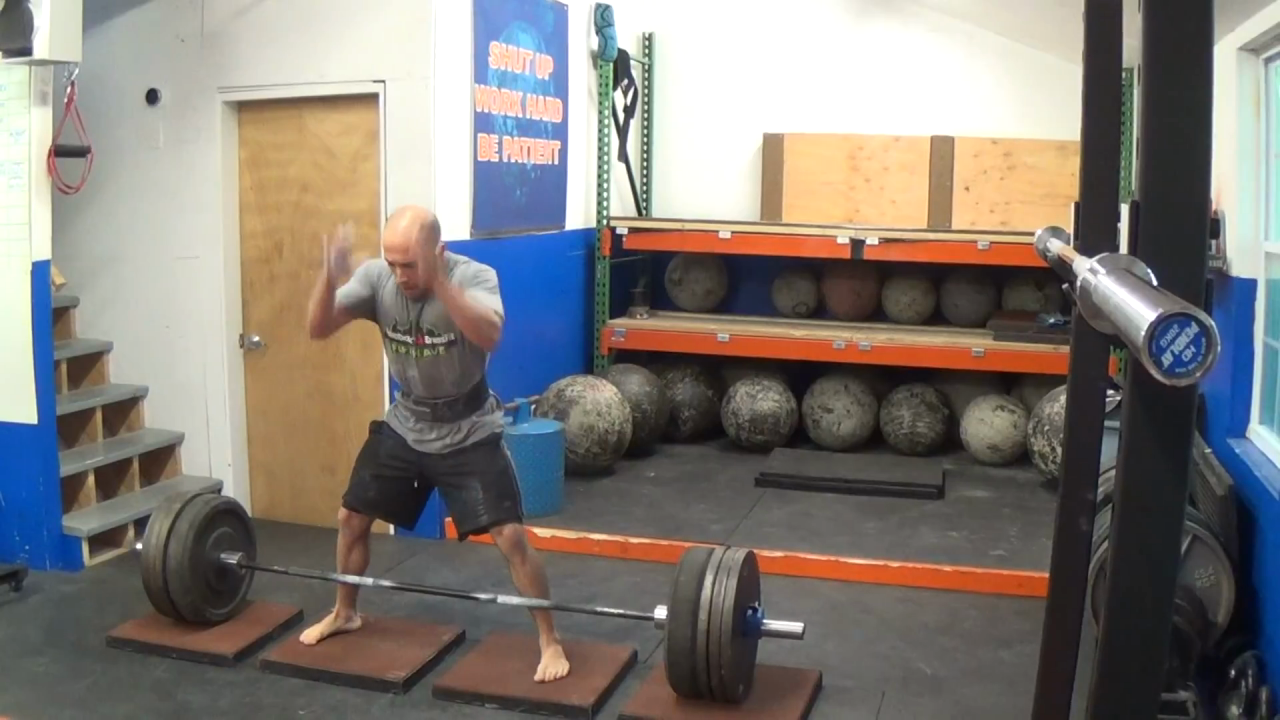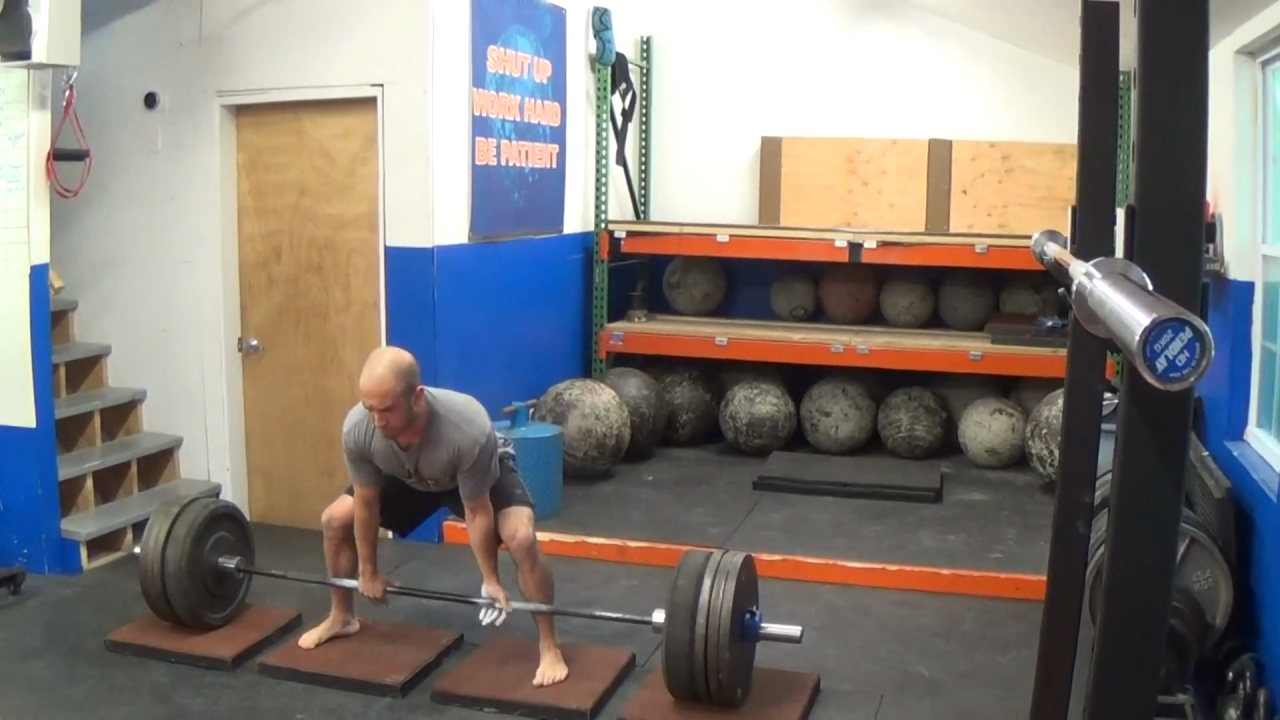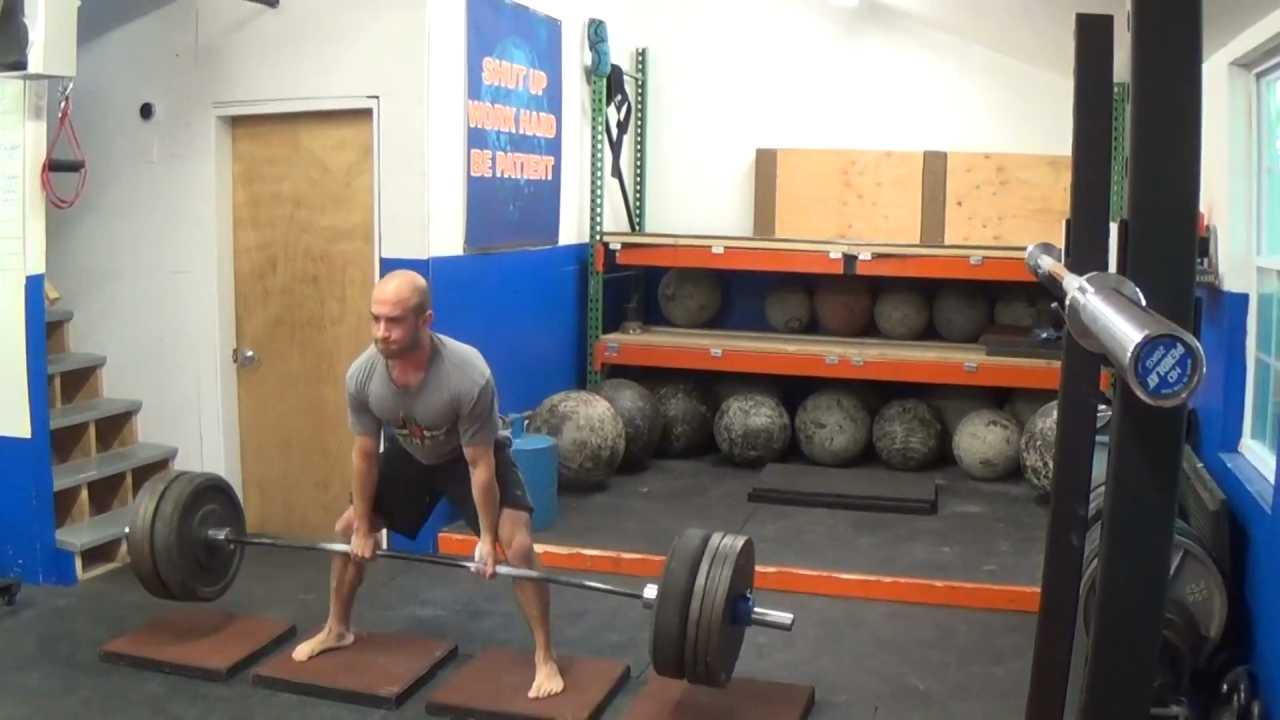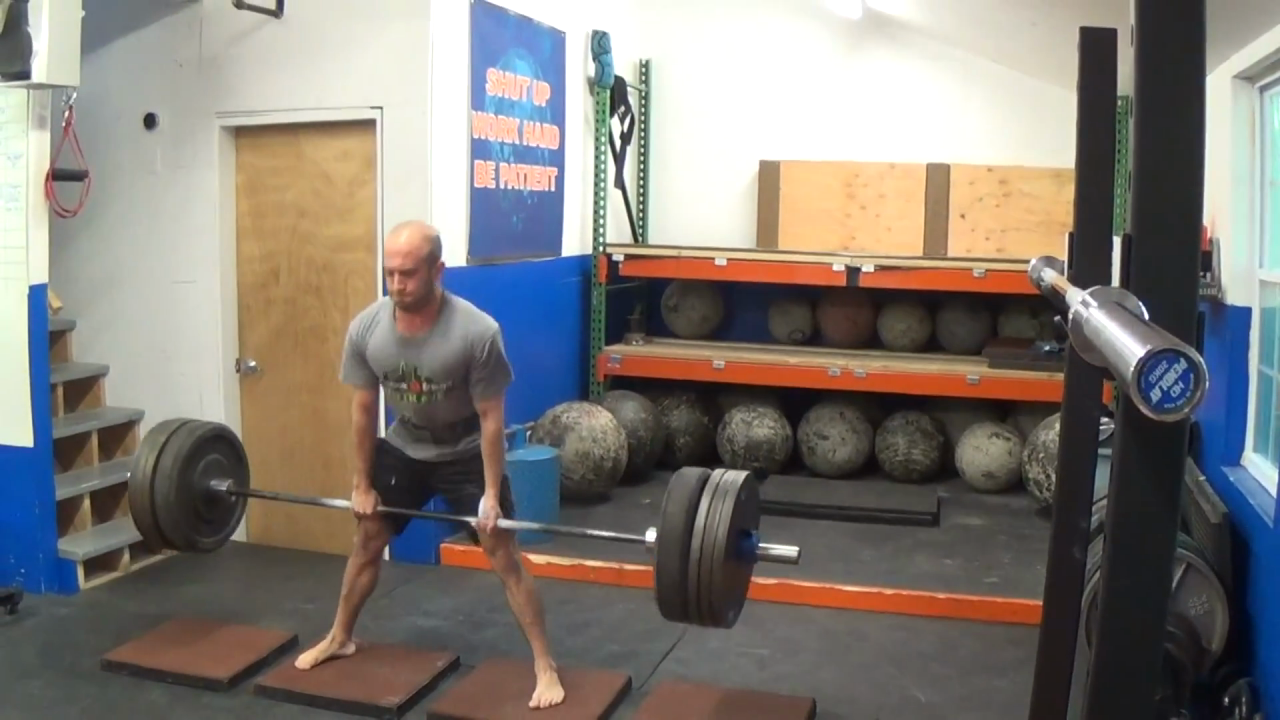
dt=0.5s
person 1, frame 1
left shoulder: (474, 279)
right shoulder: (374, 278)
left elbow: (487, 334)
right elbow: (319, 327)
left wrist: (437, 280)
right wrist: (329, 275)
left hip: (470, 435)
right hip: (403, 428)
left knee: (509, 537)
right knee: (351, 519)
left ankle: (549, 642)
right ankle: (344, 614)
person 1, frame 2
left shoulder: (469, 429)
right shoulder: (357, 430)
left elbow: (477, 511)
right elbow: (366, 503)
left wrist: (490, 581)
right wrist: (368, 570)
left hip: (482, 474)
left knee: (521, 538)
right knee: (335, 521)
left ankle: (549, 647)
right ankle: (341, 618)
person 1, frame 3
left shoulder: (468, 376)
right shoulder: (362, 375)
left elbow: (480, 464)
right elbow: (366, 453)
left wrist: (487, 539)
right wrist: (362, 527)
left hip: (474, 454)
right hip: (410, 454)
left knee: (516, 549)
right knee: (347, 532)
left ankle: (545, 660)
right ankle: (336, 630)
person 1, frame 4
left shoulder: (477, 332)
right shoulder: (365, 328)
left elbow: (491, 416)
right elbow: (364, 409)
left wrist: (492, 494)
right wrist: (361, 483)
left hip: (466, 452)
right hip: (403, 449)
left knee: (503, 557)
right knee: (366, 543)
left ankle: (545, 669)
right ankle: (339, 639)
